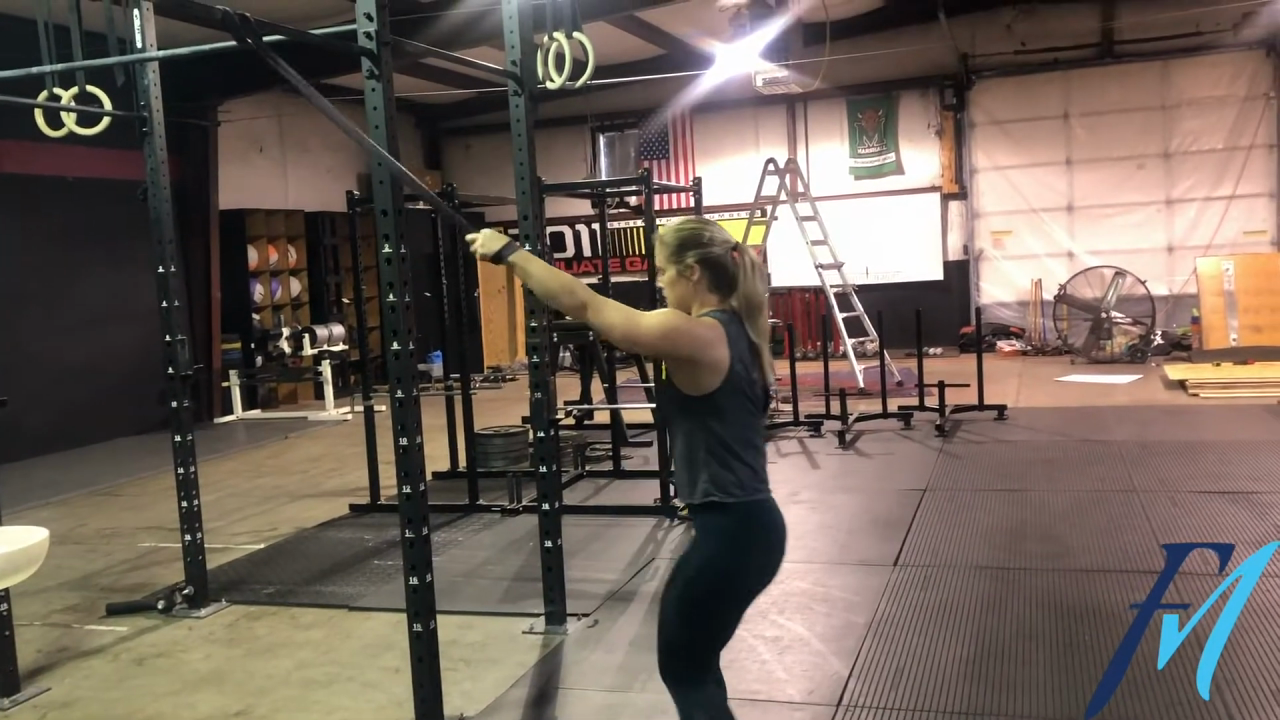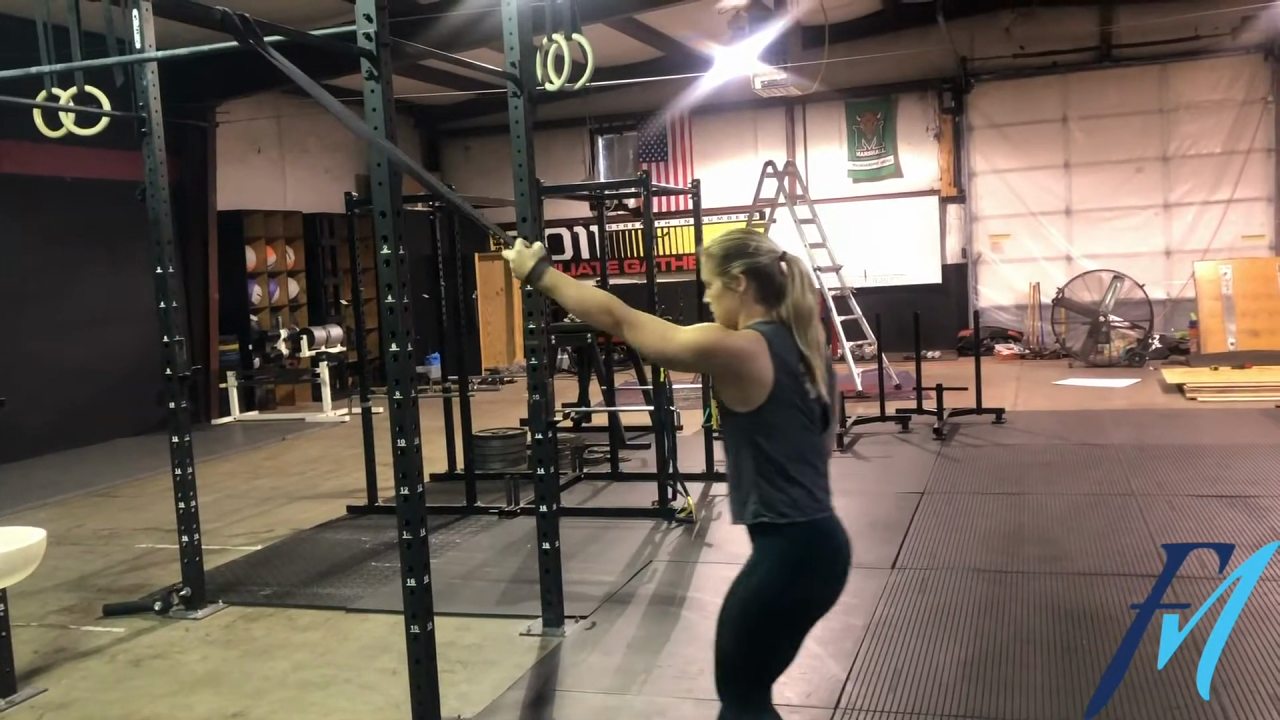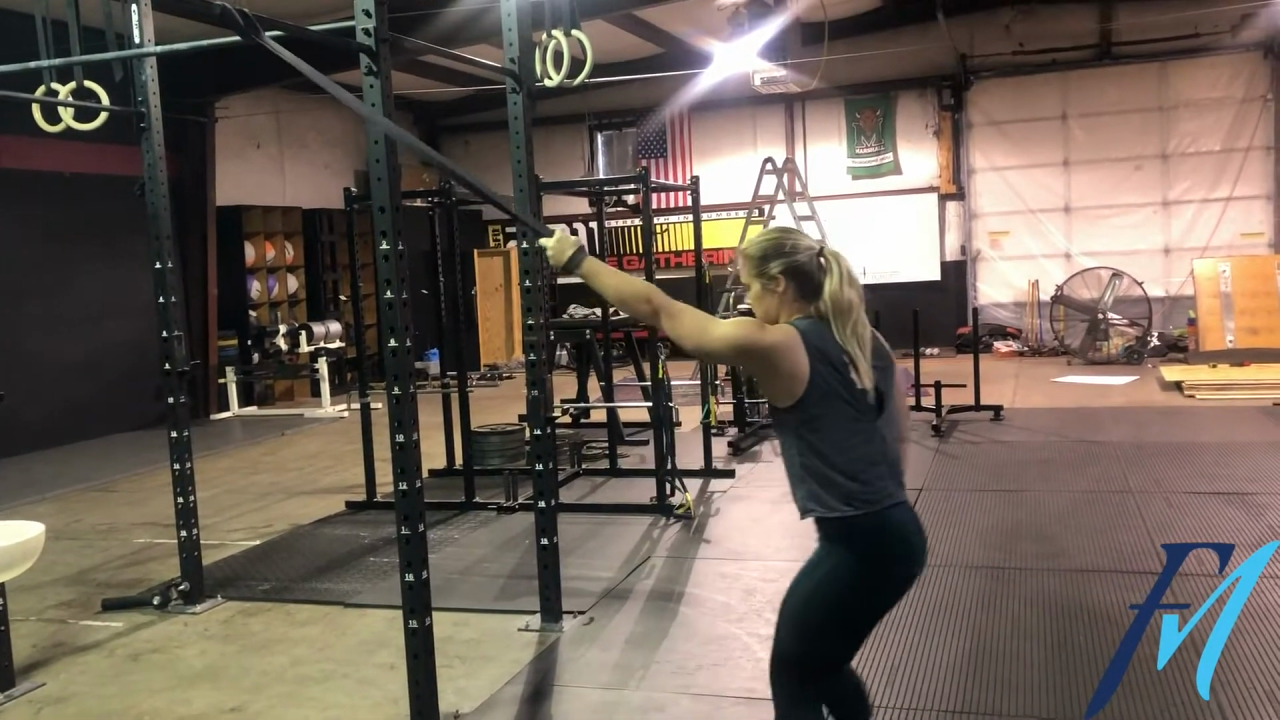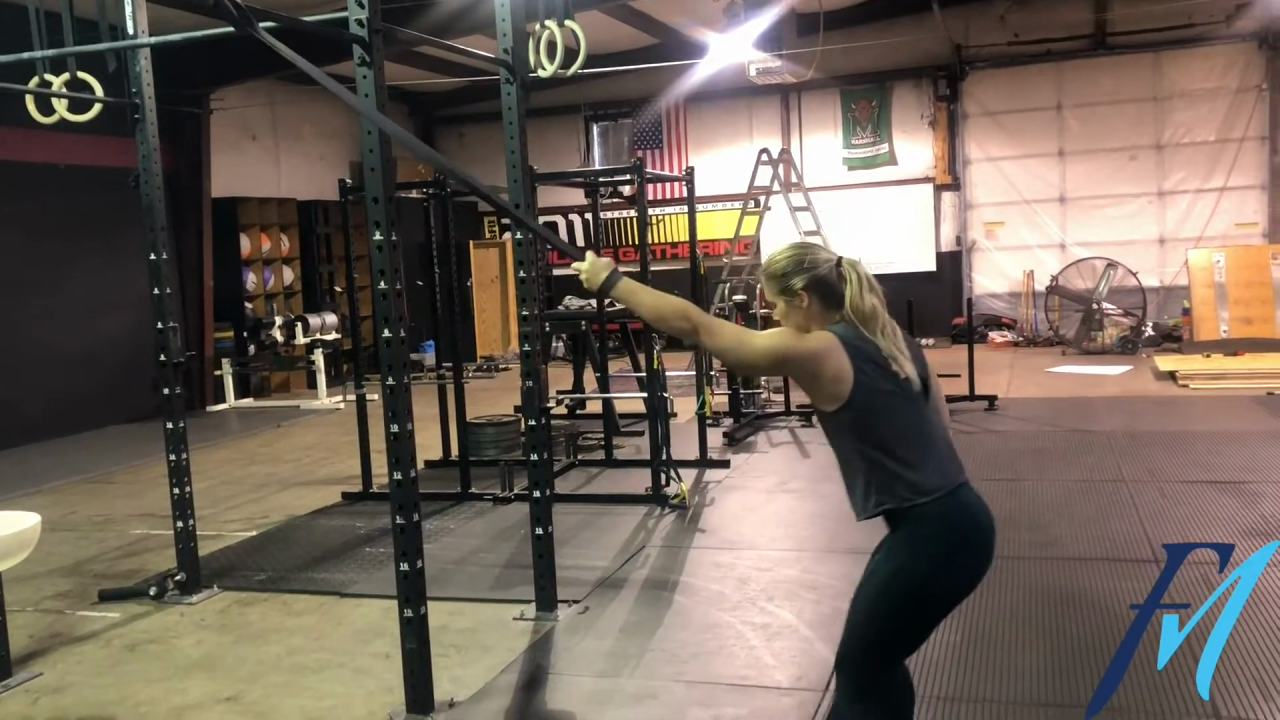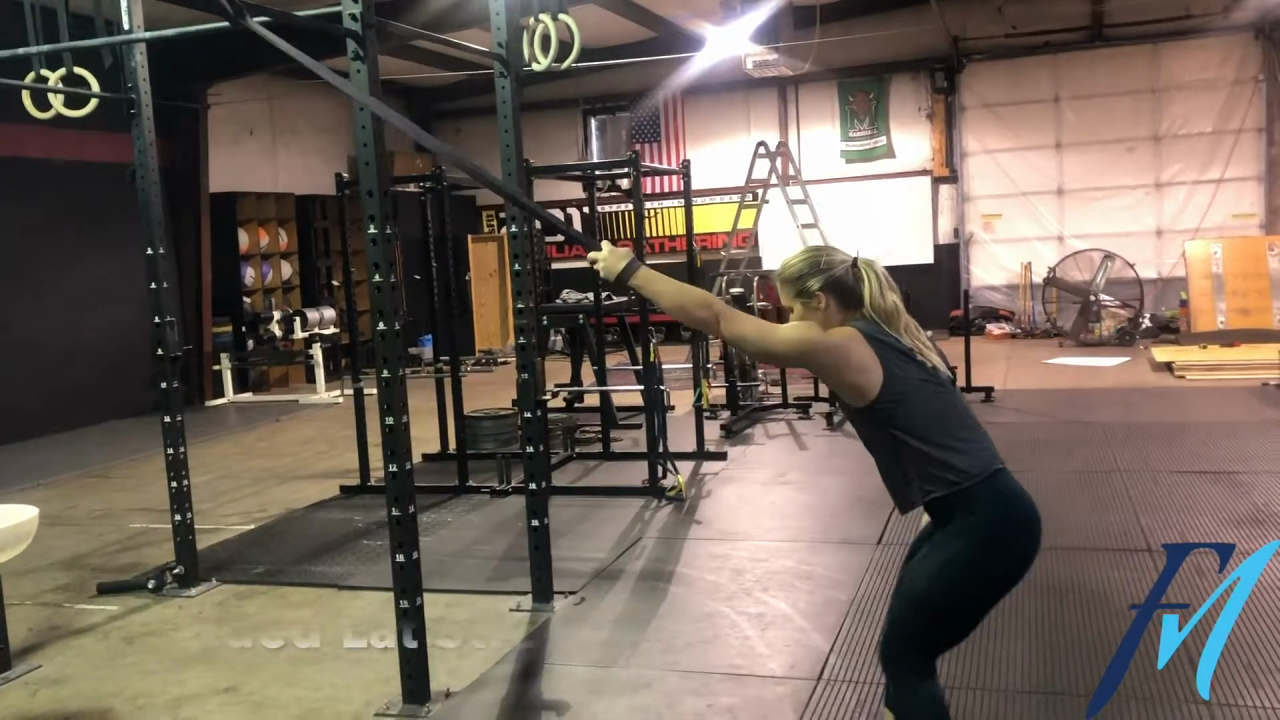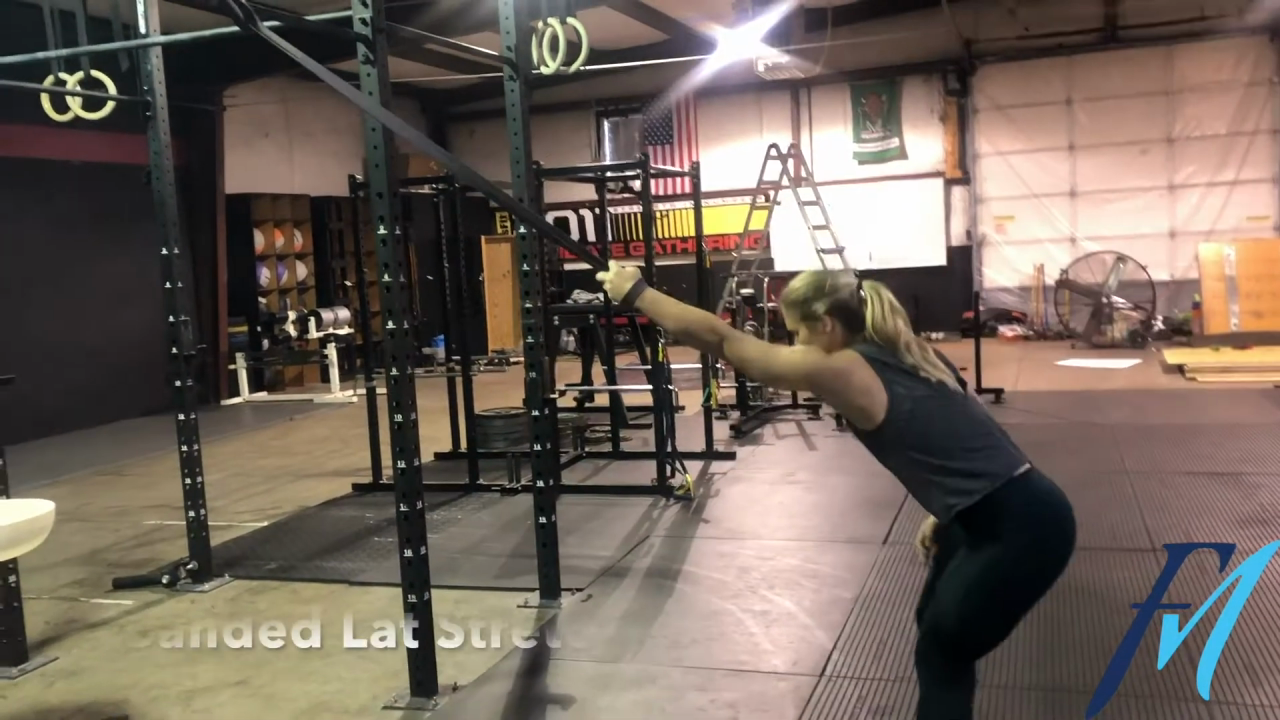
dt=0.3s
person 1, frame 1
left shoulder: (695, 337)
right shoulder: (741, 333)
left elbow: (583, 304)
left wrist: (506, 252)
left hip: (730, 532)
right hip: (753, 523)
left knee: (683, 673)
right knee: (694, 664)
person 1, frame 2
left shoulder: (738, 352)
right shoulder: (804, 348)
left elbow: (619, 320)
left wrist: (538, 271)
left hip: (790, 552)
right hip: (817, 542)
person 1, frame 3
left shoulder: (775, 347)
right shoulder: (869, 343)
left elbow: (656, 308)
right elbow: (897, 440)
left wrist: (576, 259)
left hip: (861, 544)
right hip: (894, 531)
right knee: (820, 663)
person 1, frame 4
left shoulder: (815, 353)
right shoulder: (889, 342)
left elbow: (695, 326)
left wrist: (610, 281)
left hip: (935, 534)
right hip: (954, 520)
left knee: (857, 673)
right knee: (874, 656)
person 1, frame 5
left shoulder: (837, 348)
right shoulder: (895, 337)
left elbow: (716, 317)
left wrist: (628, 270)
left hip: (987, 523)
right hip: (972, 511)
left knee: (904, 653)
right knee: (906, 639)
person 1, frame 6
left shoulder: (843, 372)
right shoulder: (903, 354)
left elbow: (721, 340)
left wrist: (635, 292)
right wrist: (945, 516)
left hip: (1020, 527)
right hip: (997, 514)
left knee: (940, 657)
right knee: (937, 626)
